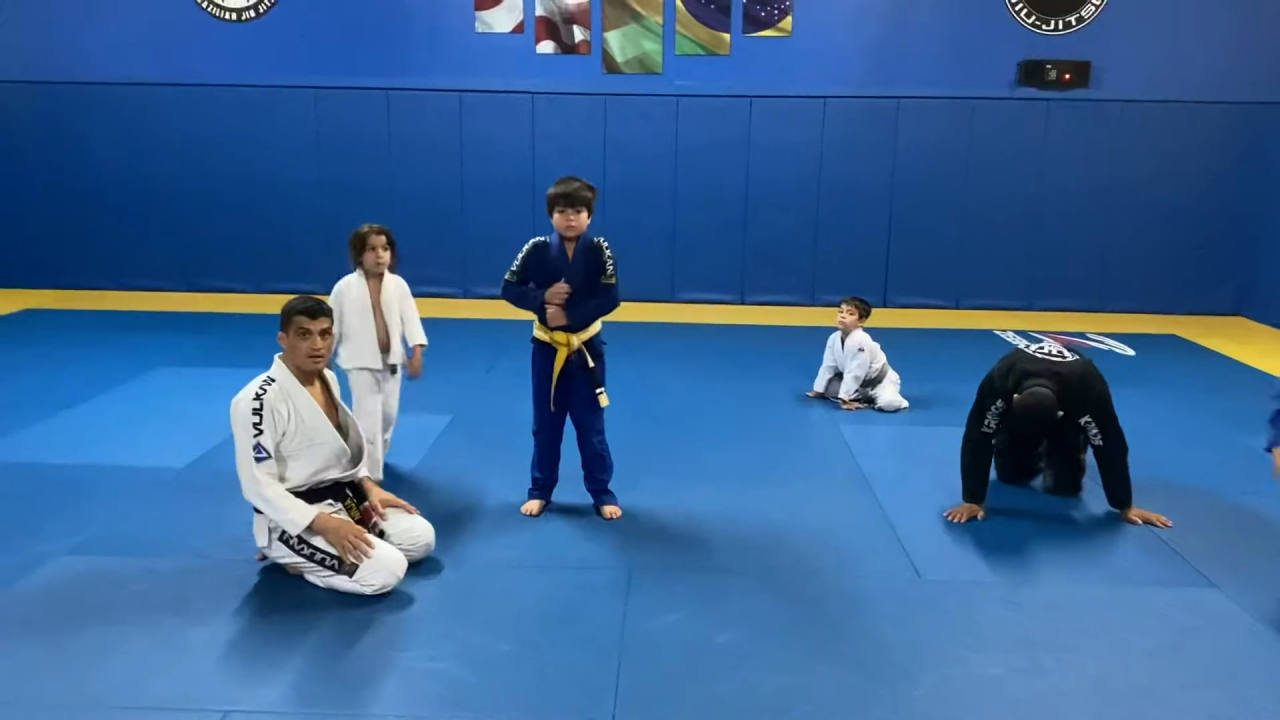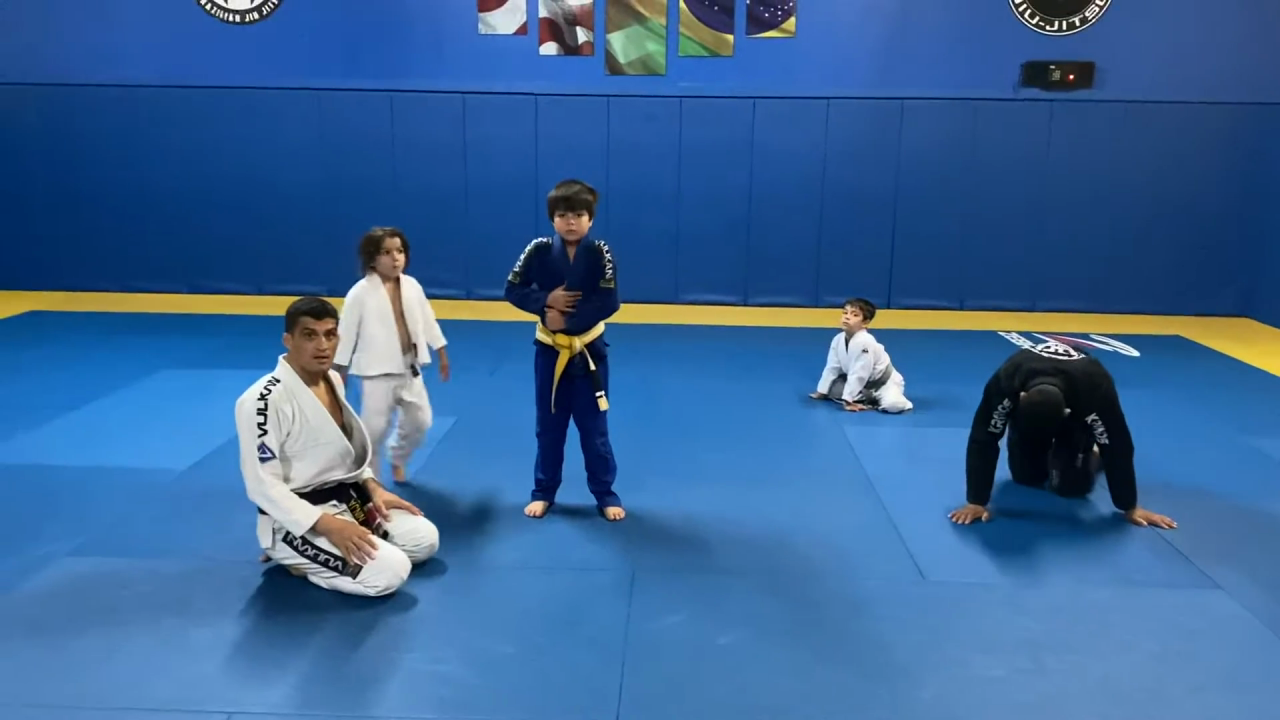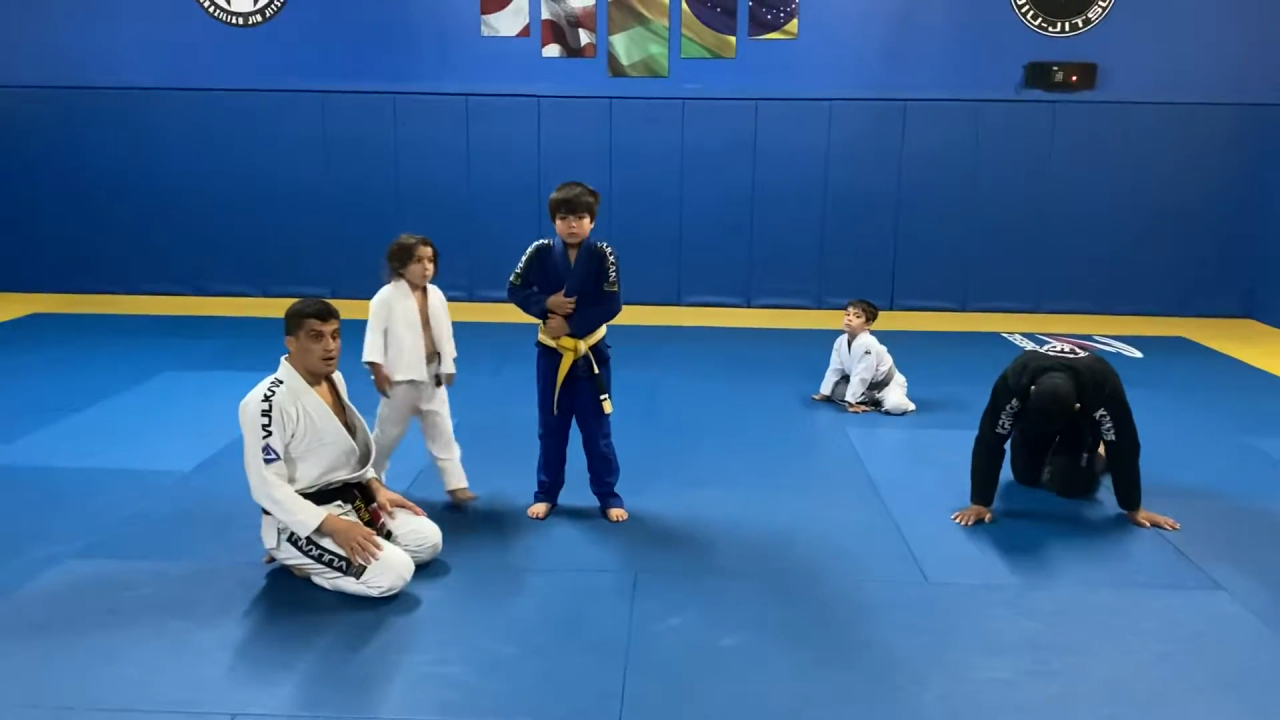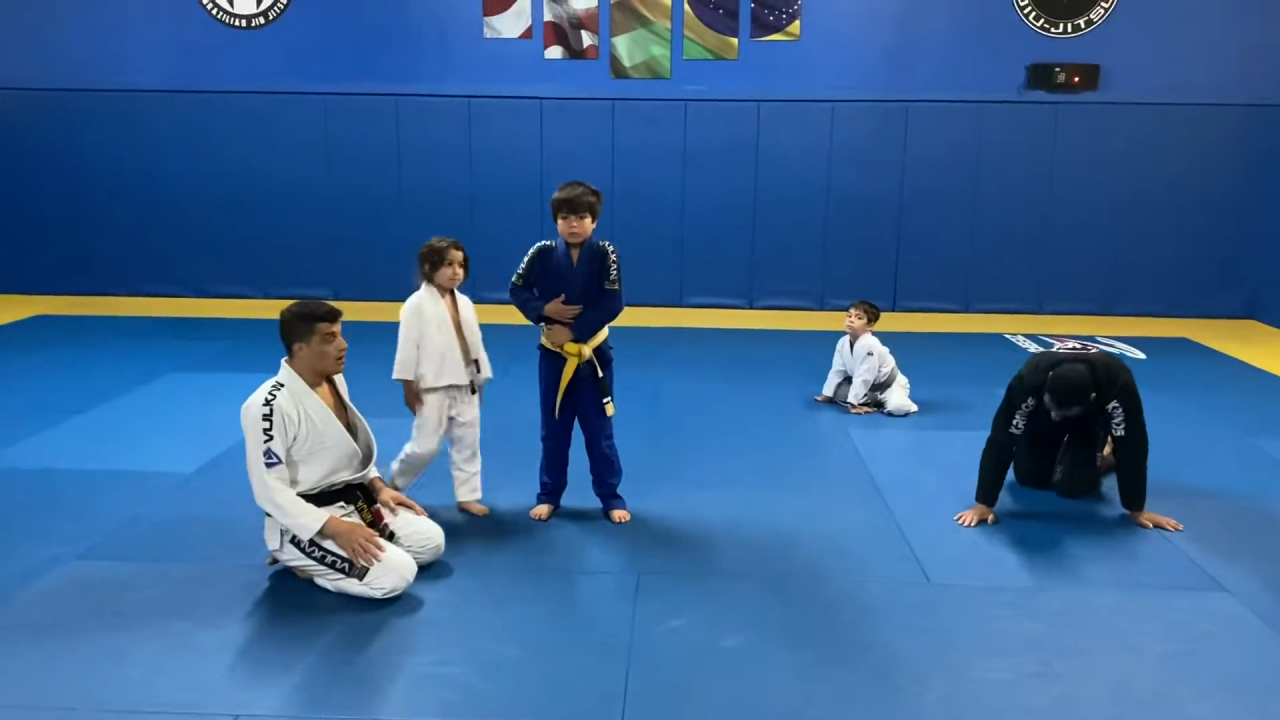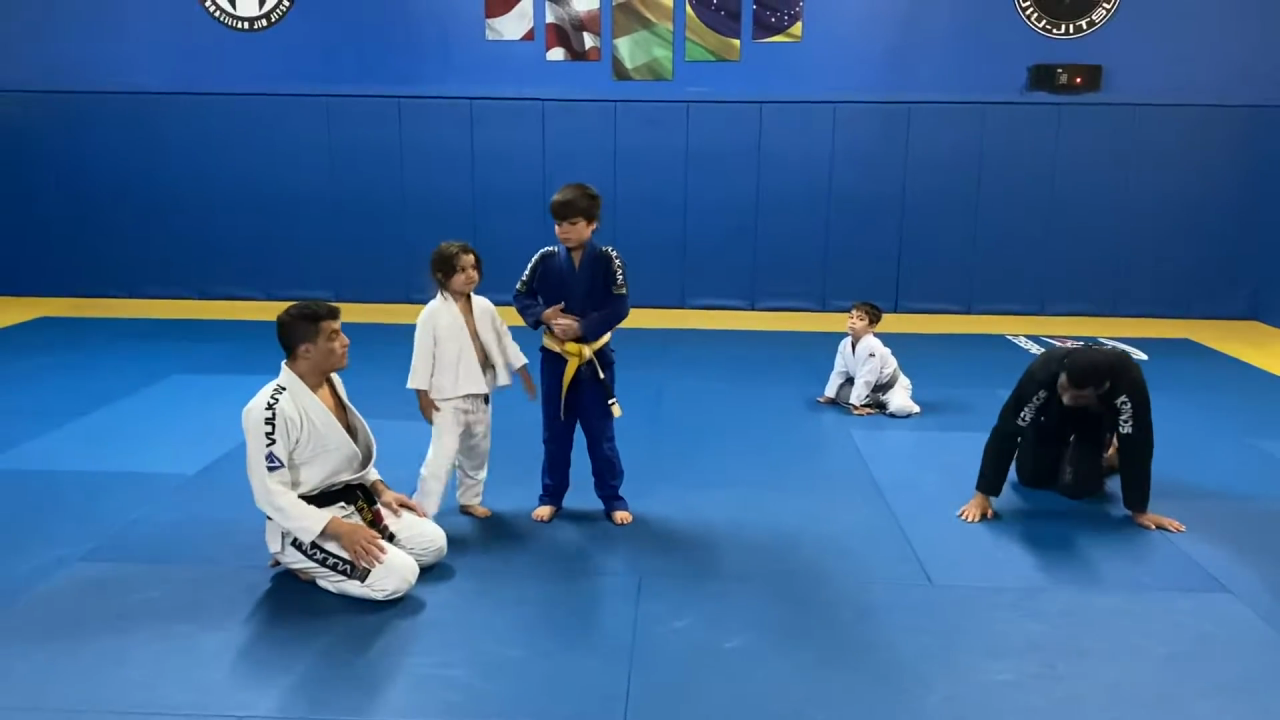
dt=0.2s
person 1, frame 1
left shoulder: (599, 250)
right shoulder: (537, 250)
left elbow: (610, 299)
right elbow: (509, 289)
left wrist: (570, 316)
right wrist: (542, 296)
left hip: (586, 348)
right hip: (547, 348)
left knee: (591, 425)
right knee: (545, 424)
left ankle: (602, 492)
right ankle: (540, 490)
person 1, frame 2
left shoulder: (600, 253)
right shoulder: (539, 251)
left elbow: (609, 303)
right elbow: (513, 290)
left wrist: (567, 321)
right wrist: (547, 300)
left hip: (589, 350)
right hip: (550, 351)
left knee: (594, 426)
right knee: (549, 426)
left ankle: (605, 493)
right ankle: (543, 491)
person 1, frame 3
left shoulder: (603, 255)
right shoulder: (540, 252)
left elbow: (611, 305)
right elbow: (515, 290)
left wrist: (570, 325)
right wrist: (546, 304)
left hip: (591, 352)
right hip: (552, 353)
left knee: (596, 428)
right knee: (551, 427)
left ankle: (608, 495)
right ankle: (546, 493)
person 1, frame 4
left shoulder: (605, 254)
right shoulder: (542, 253)
left elbow: (612, 305)
right elbow: (517, 290)
left wrist: (573, 332)
right wrist: (544, 310)
left hip: (593, 355)
right hip: (554, 356)
left knee: (599, 430)
right knee: (553, 430)
left ankle: (611, 497)
right ankle: (549, 495)
person 1, frame 5
left shoulder: (608, 259)
right shoulder: (546, 259)
left elbow: (619, 308)
right elbow: (521, 296)
left wrist: (582, 328)
right wrist: (541, 316)
left hip: (595, 358)
right hip: (556, 359)
left knee: (600, 433)
right knee: (555, 432)
left ankle: (613, 498)
right ankle: (551, 496)
person 2, frame 1
left shoulder: (327, 379)
right shoulder: (259, 400)
right elbow: (259, 486)
left wrist: (369, 487)
right wrist: (326, 525)
right hip: (293, 520)
left knee: (421, 538)
right knee: (387, 571)
left ankle: (310, 554)
right ankle: (289, 555)
person 2, frame 2
left shoulder: (332, 380)
right shoulder: (263, 401)
right elbow: (263, 486)
left wrist: (373, 488)
right wrist: (329, 526)
right hip: (296, 520)
left knee: (424, 540)
right knee: (389, 572)
left ankle: (304, 556)
right ankle: (291, 556)
person 2, frame 3
left shoulder: (333, 380)
right shoulder: (267, 402)
right elbow: (268, 487)
left wrist: (376, 487)
right wrist: (334, 526)
right hip: (300, 521)
left knee: (428, 540)
right knee: (393, 573)
left ankle: (312, 556)
right ankle: (296, 557)
person 2, frame 4
left shoulder: (334, 380)
right shoulder: (269, 406)
right elbow: (271, 492)
left wrist: (379, 487)
right wrist: (336, 529)
right hip: (304, 522)
left knee: (431, 541)
right knee: (395, 575)
left ankle: (319, 557)
right ankle: (299, 558)
person 2, frame 5
left shoulder: (332, 382)
right shoulder: (271, 409)
right elbow: (271, 495)
left wrist: (380, 489)
right wrist: (339, 530)
right hip: (306, 525)
left knee: (433, 543)
right knee: (398, 576)
left ankle: (319, 560)
right ankle: (302, 561)
person 3, frame 1
left shoulder: (398, 285)
right shoulder: (346, 286)
left elbow: (411, 320)
right elbow: (332, 323)
left wrist: (417, 353)
left hip: (390, 362)
right hip: (360, 363)
left knee: (387, 415)
right knee: (369, 421)
left ankle: (373, 459)
right ankle: (371, 473)
person 3, frame 2
left shoulder: (412, 286)
right shoulder: (361, 292)
left elbow: (428, 320)
right elbow: (346, 330)
left wrist: (441, 353)
right wrist: (339, 368)
left hip: (409, 368)
right hip: (378, 371)
left knee: (421, 421)
right knee: (375, 427)
left ankle: (397, 459)
person 3, frame 3
left shoulder: (436, 295)
right shoulder: (387, 296)
right elbow: (375, 334)
left wrist: (448, 367)
right wrist: (377, 369)
left hip: (433, 378)
right hip: (401, 379)
left knee: (443, 434)
right knee: (388, 434)
left ankle: (456, 486)
person 3, frame 4
left shoulder: (464, 303)
right shoulder: (417, 304)
right elbow: (408, 346)
left wrist: (479, 377)
right wrist: (409, 385)
left hip: (465, 386)
right hip: (434, 388)
left knee: (468, 443)
right knee: (426, 446)
left ankle: (467, 496)
right ankle: (395, 481)
person 3, frame 5
left shoulder: (484, 307)
right shoulder: (432, 313)
left elbow: (504, 341)
right elbow: (422, 356)
left wrist: (525, 373)
right wrist: (423, 396)
left hip: (480, 394)
right hip: (448, 396)
left knee: (477, 452)
right knee: (442, 456)
left ankle: (469, 499)
right ankle: (422, 511)
person 4, frame 1
left shoulder: (1090, 393)
right shoulder: (999, 382)
left elbow: (1111, 449)
right elbow: (977, 439)
left wrist: (1125, 507)
right wrist: (972, 501)
left knee: (1064, 486)
right knee: (1010, 475)
person 4, frame 2
left shoulder: (1096, 392)
right shoulder: (1005, 382)
left elbow: (1117, 448)
right elbow: (983, 440)
left wrist: (1130, 508)
right wrist: (976, 502)
left knee: (1069, 486)
right knee: (1026, 477)
left ankle: (1092, 454)
person 4, frame 3
left shoulder: (1104, 388)
right shoulder: (1014, 382)
left elbow: (1124, 446)
right elbow: (990, 441)
left wrist: (1133, 509)
right wrist: (980, 503)
left hip: (1082, 421)
right hip: (1031, 412)
left knee: (1068, 485)
right knee: (1026, 477)
left ankle: (1099, 455)
person 4, frame 4
left shoulder: (1118, 383)
right shoulder: (1030, 379)
left elbow: (1131, 445)
right elbow: (1001, 440)
left wrist: (1137, 510)
right wrist: (983, 504)
left hip: (1091, 422)
left knee: (1072, 485)
right knee: (1028, 478)
left ankle: (1105, 453)
person 4, frame 5
left shoulder: (1128, 380)
right shoulder: (1043, 372)
left elbow: (1137, 445)
right elbow: (1006, 431)
left wrist: (1139, 510)
right wrist: (983, 495)
left hip: (1098, 421)
right hip: (1051, 417)
left knee: (1076, 486)
right knee: (1030, 478)
left ankle: (1108, 455)
right ankle: (1064, 451)
